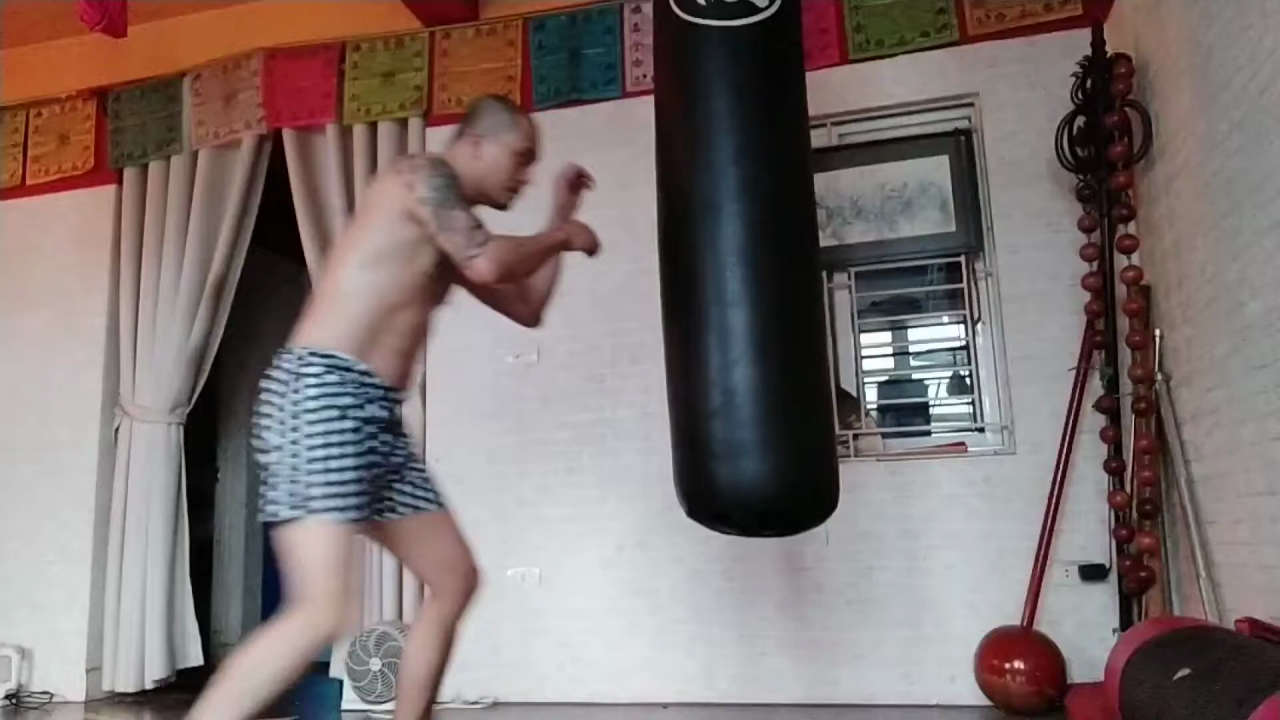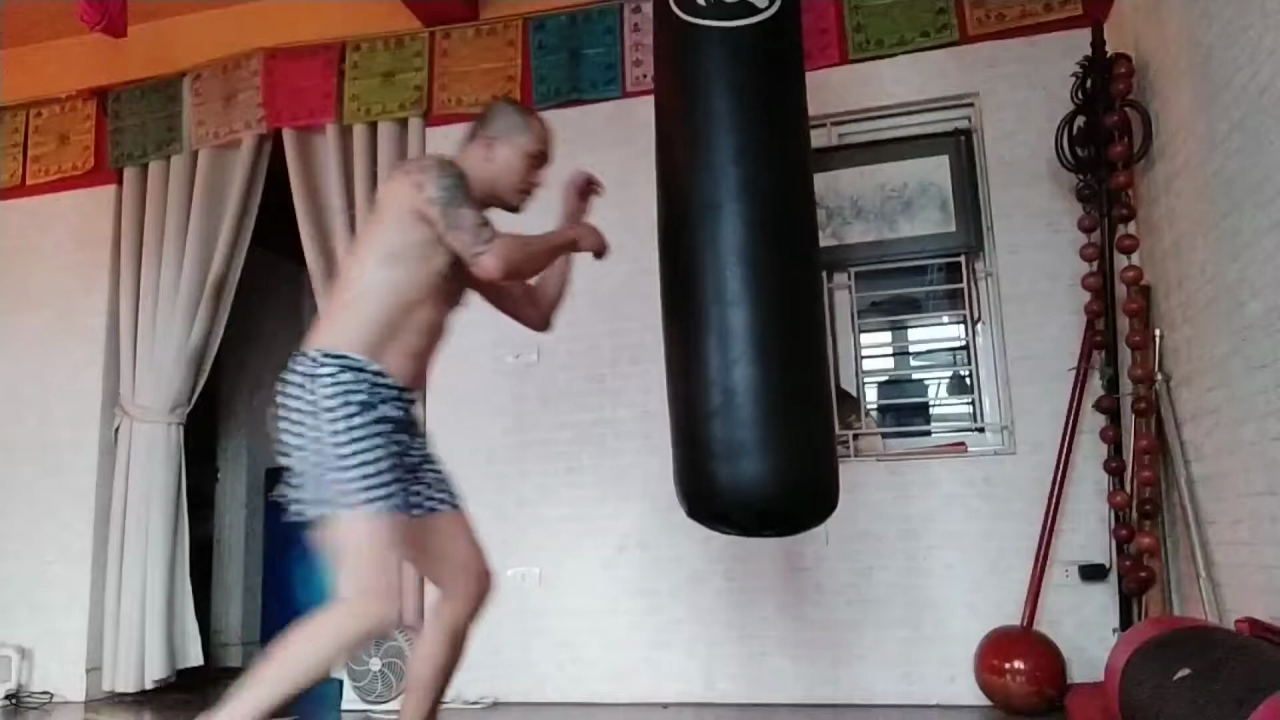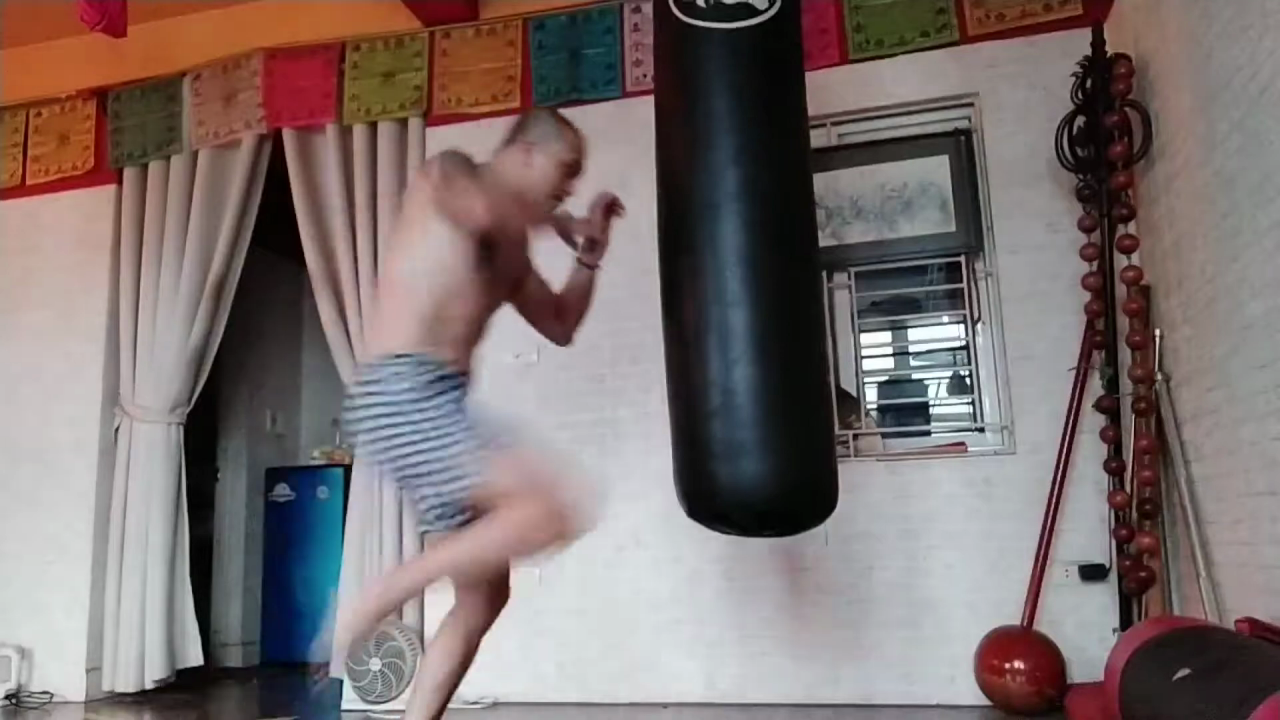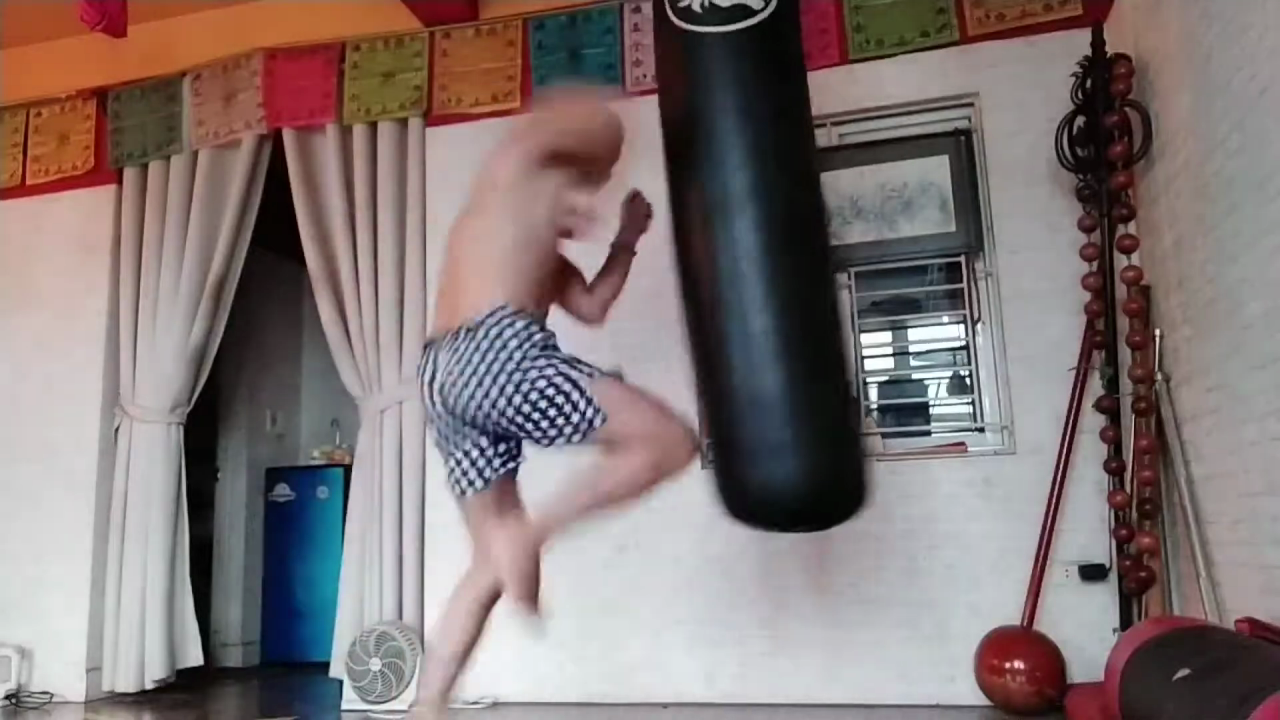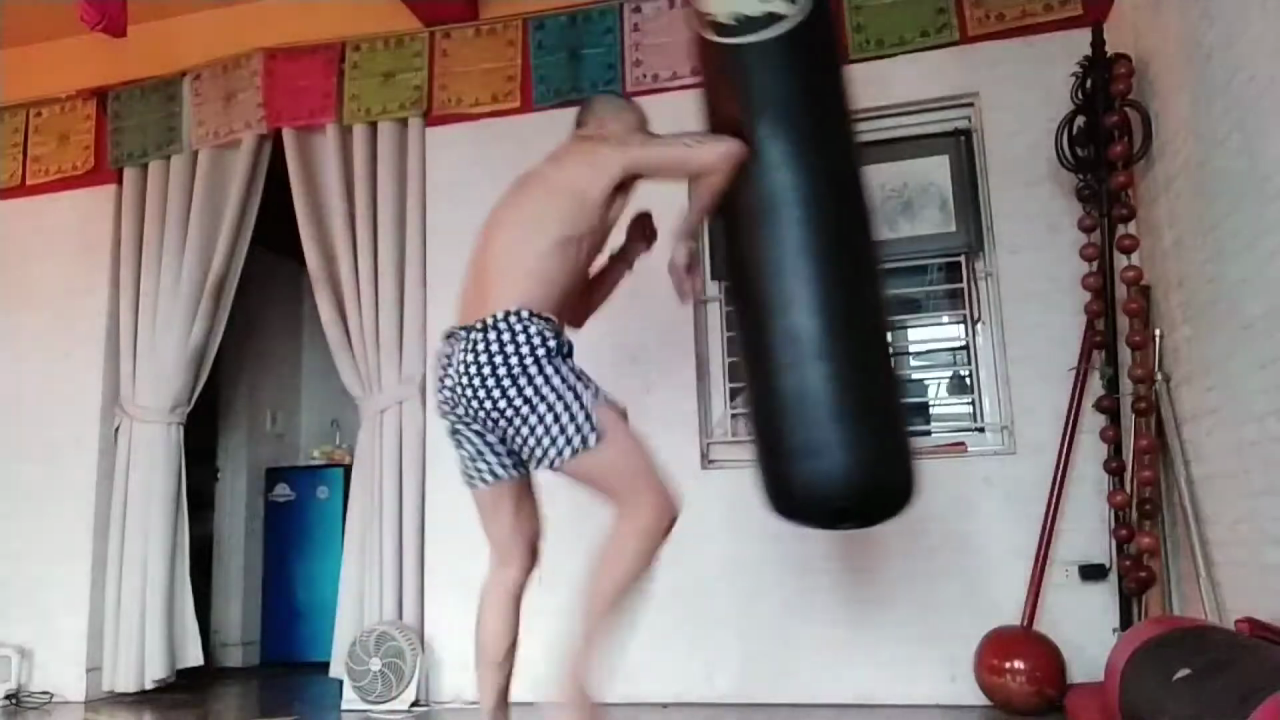
dt=0.1s
person 1, frame 1
left shoulder: (446, 232)
right shoulder: (423, 175)
left elbow: (528, 308)
right elbow: (489, 263)
left wrist: (557, 221)
right wrist: (565, 237)
left hip: (372, 415)
right hip: (320, 396)
left knee: (455, 578)
right knee: (320, 613)
person 1, frame 2
left shoulder: (456, 232)
right shoulder: (430, 176)
left elbow: (538, 312)
right elbow: (495, 260)
left wrist: (568, 225)
right wrist: (573, 239)
left hip: (389, 417)
right hip: (338, 396)
left knee: (468, 582)
right knee: (370, 608)
person 1, frame 3
left shoulder: (502, 251)
right shoulder: (448, 172)
left elbow: (561, 327)
right elbow: (476, 211)
left wrist: (592, 245)
right wrist: (553, 218)
left hip: (418, 407)
right hip: (405, 392)
left knee: (487, 592)
right knee: (550, 516)
right ankle: (373, 601)
person 1, frame 4
right shoulder: (528, 158)
left elbow: (591, 309)
right elbow: (597, 119)
left wrist: (628, 238)
right wrist: (583, 182)
left hip: (449, 373)
right hip: (500, 354)
left knee: (499, 562)
right knee: (671, 444)
right ankle: (521, 540)
person 1, frame 5
left shoulder: (540, 189)
right shoulder: (603, 156)
right elbow: (727, 153)
left wrist: (627, 254)
right wrist: (687, 237)
left hip: (463, 365)
right hip: (515, 351)
left knee: (513, 564)
right knee: (651, 506)
